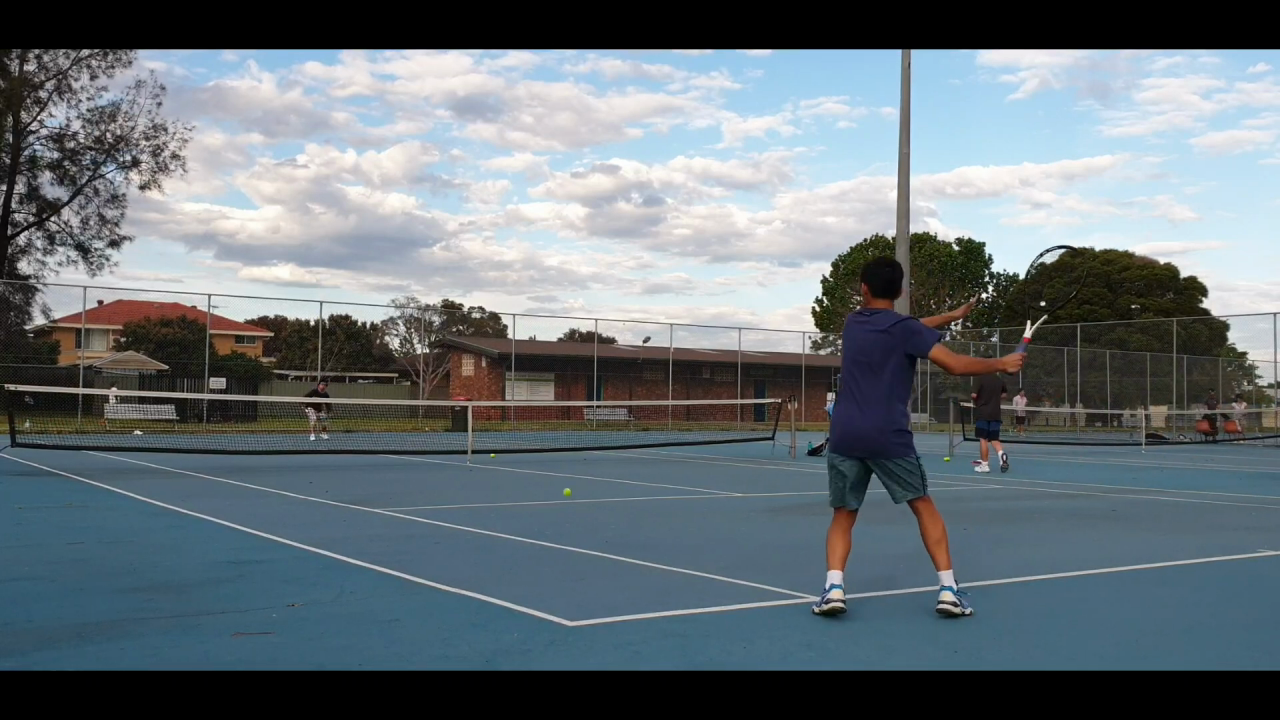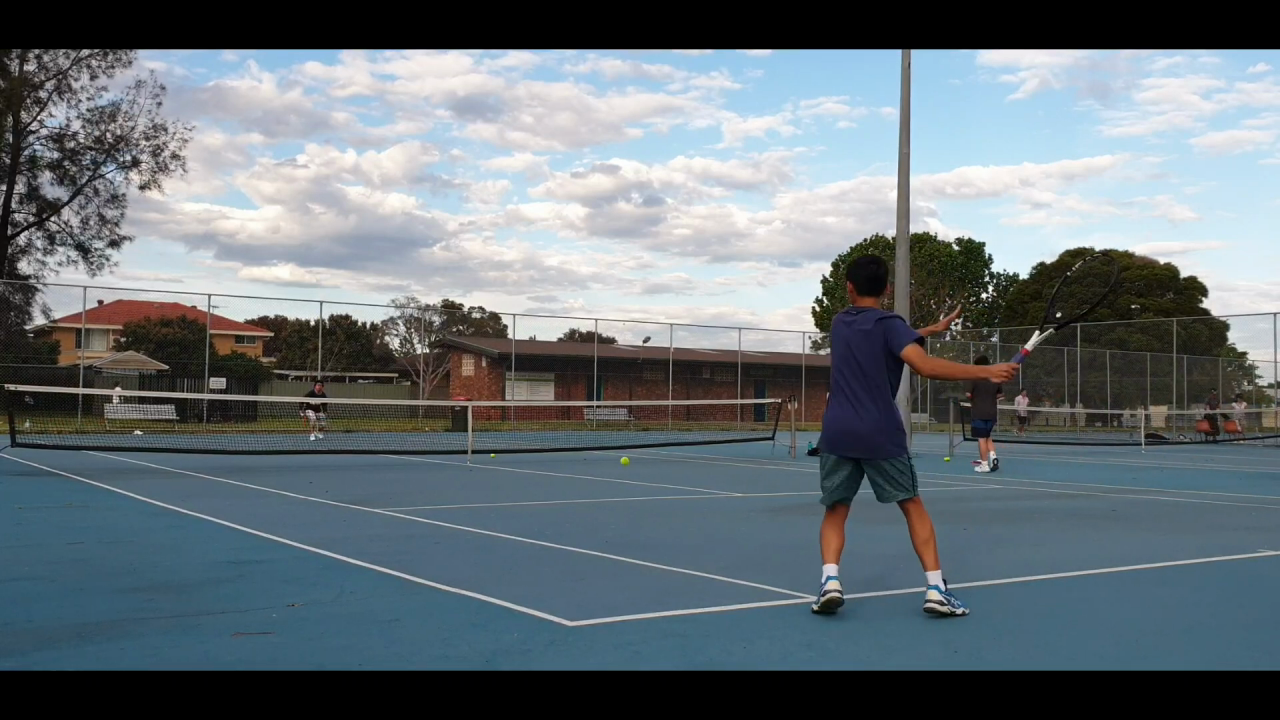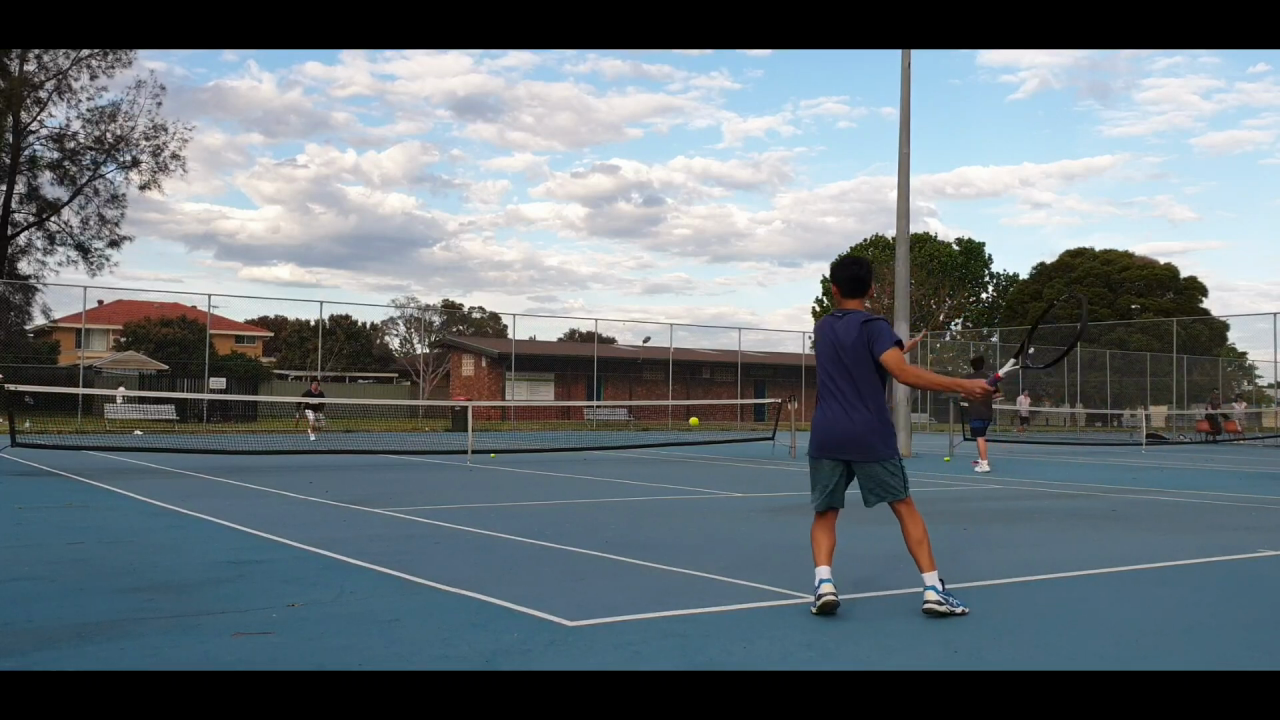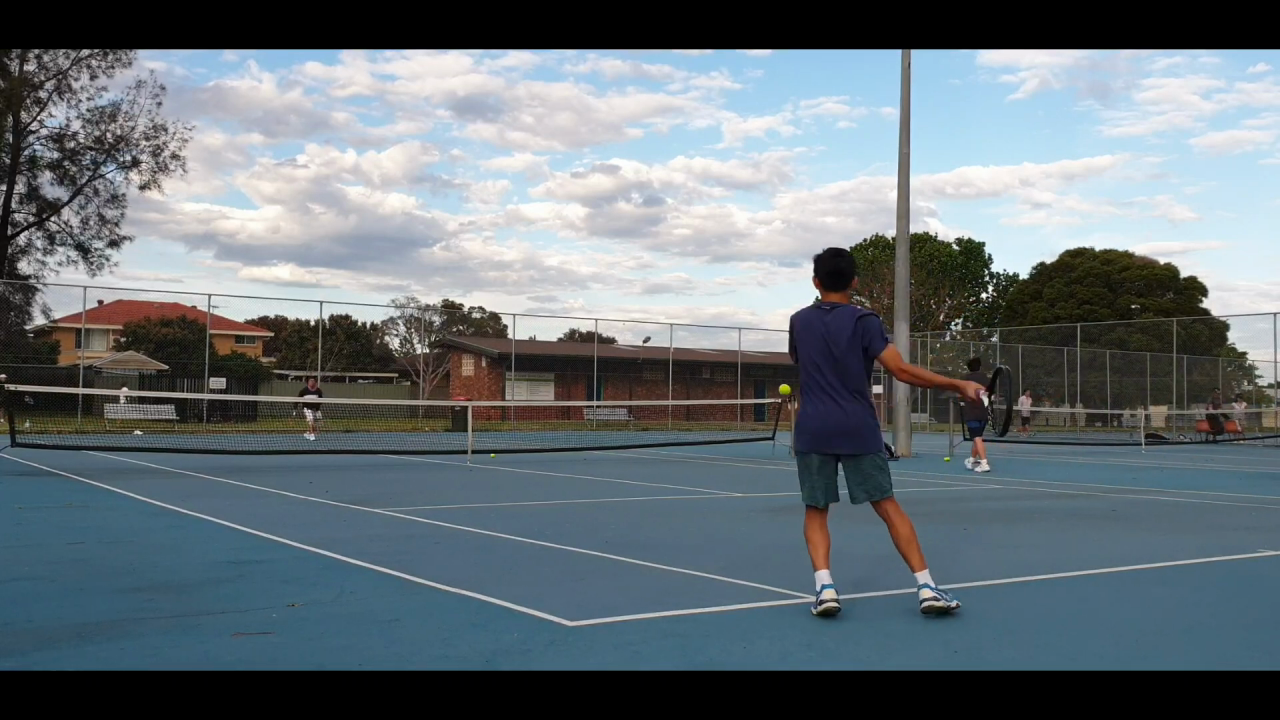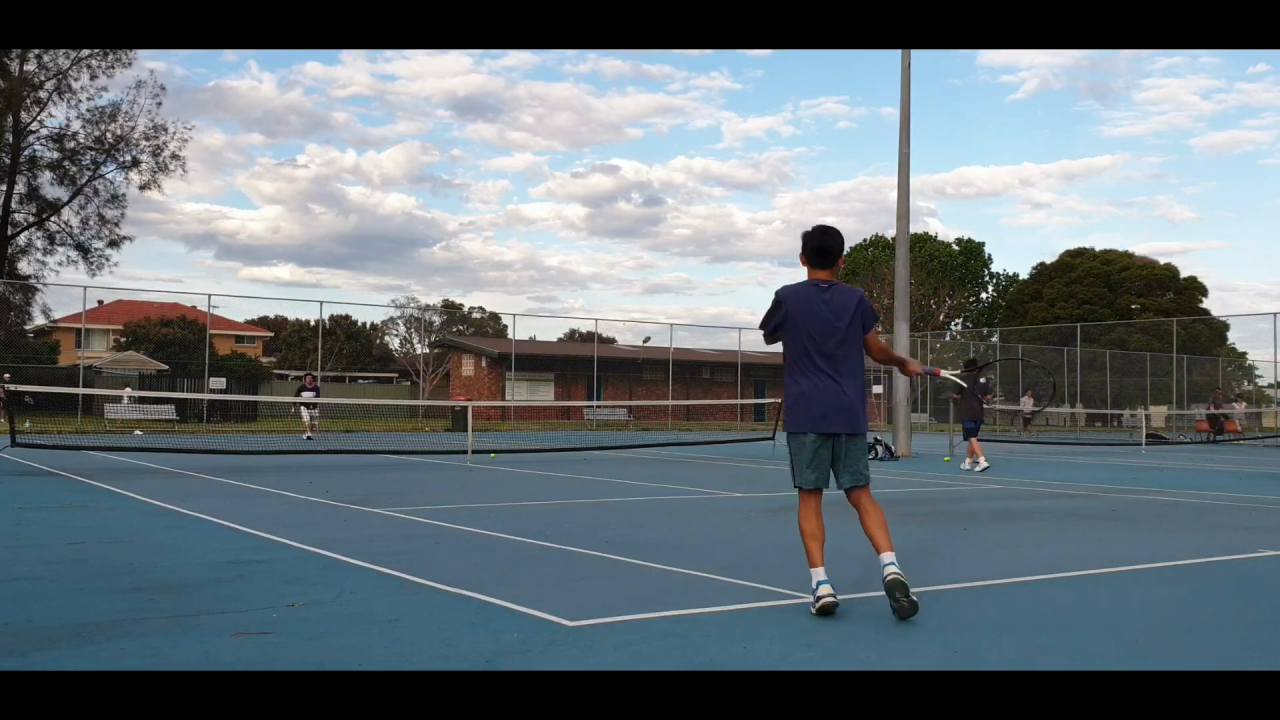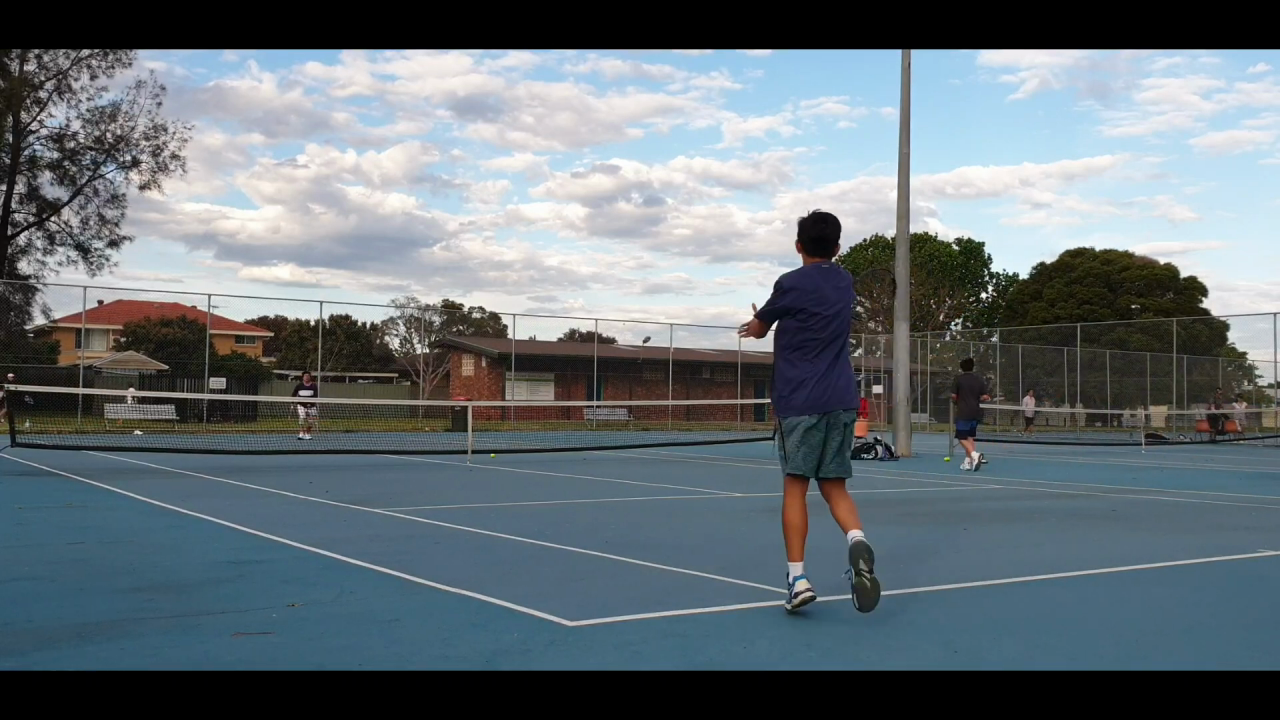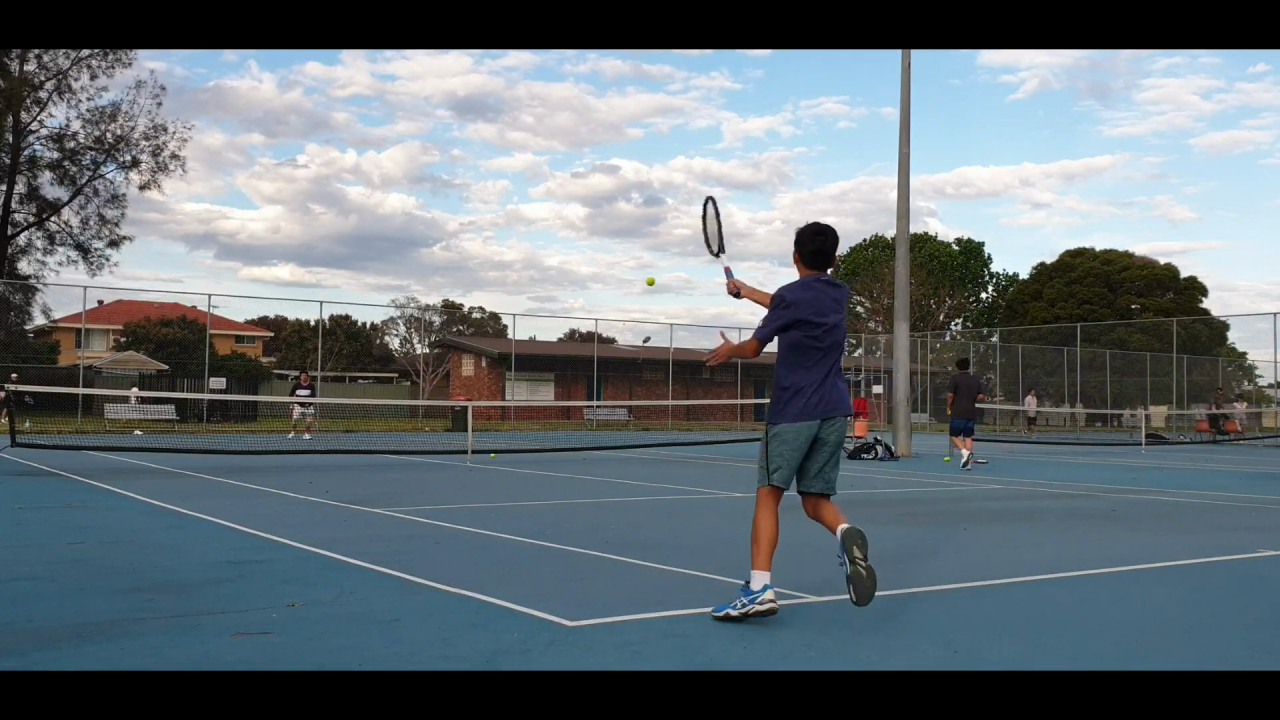
dt=0.1s
person 1, frame 1
left shoulder: (852, 324)
right shoulder: (904, 327)
right elbow: (954, 365)
left wrist: (949, 317)
right wrist: (1001, 363)
left hip: (845, 435)
right hip: (889, 436)
left knee: (843, 517)
right knee: (923, 507)
left ankle: (834, 587)
right ankle: (948, 589)
person 1, frame 2
left shoulder: (839, 323)
right shoulder: (889, 323)
right elbow: (924, 364)
right wrist: (986, 372)
left hip: (837, 435)
right hip: (881, 436)
left knee: (834, 513)
right knee: (913, 508)
left ankle: (830, 580)
right ankle: (936, 589)
person 1, frame 3
left shoulder: (822, 327)
right shoulder: (873, 326)
right elbow: (903, 373)
right wrist: (963, 385)
left hip: (827, 438)
right hip: (872, 438)
left knee: (825, 516)
right knee: (905, 508)
left ankle: (824, 582)
right ankle: (933, 589)
person 1, frame 4
left shoulder: (800, 322)
right shoulder: (863, 320)
right elbow: (901, 370)
right wrist: (957, 384)
left hip: (817, 433)
right hip: (861, 432)
left knee: (815, 514)
right knee: (889, 510)
left ankle: (824, 586)
right ankle: (928, 588)
person 1, frame 5
left shoulder: (787, 297)
right shoulder: (856, 299)
left elbow: (768, 338)
right elbow: (877, 350)
right wrist: (905, 363)
left hip: (804, 413)
right hip: (850, 412)
left knee: (810, 498)
right knee: (861, 495)
left ankle: (821, 583)
right ankle: (889, 568)
person 1, frame 6
left shoulder: (789, 283)
right shoulder: (845, 283)
left elbow: (757, 330)
left wrist: (751, 325)
left hip: (800, 399)
right hip: (841, 398)
left knee: (795, 486)
right knee: (833, 486)
left ankle: (797, 579)
right ankle: (857, 542)
person 1, frame 7
left shoulder: (791, 295)
right shoulder: (840, 293)
left elbow: (752, 349)
left wrist: (726, 351)
right wrist: (744, 289)
left hip: (793, 410)
right hip: (833, 410)
left knee: (768, 495)
right knee: (816, 501)
left ankle: (759, 590)
right ankle: (845, 533)
